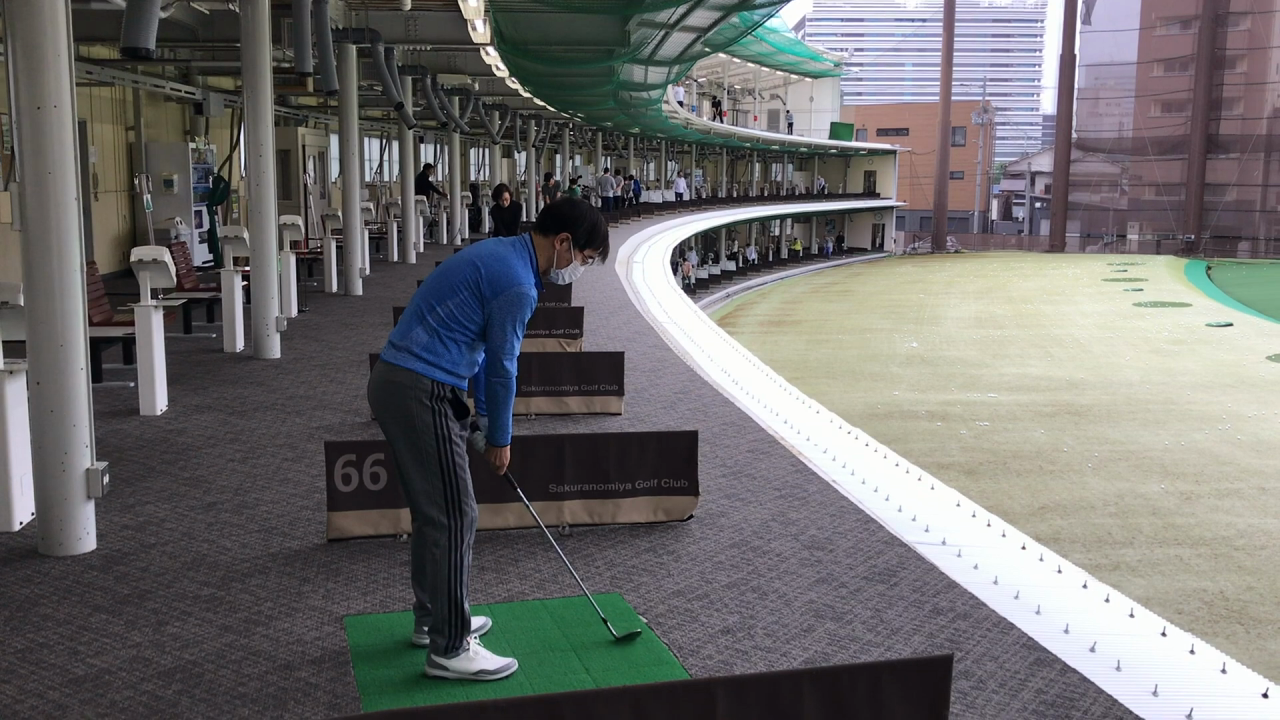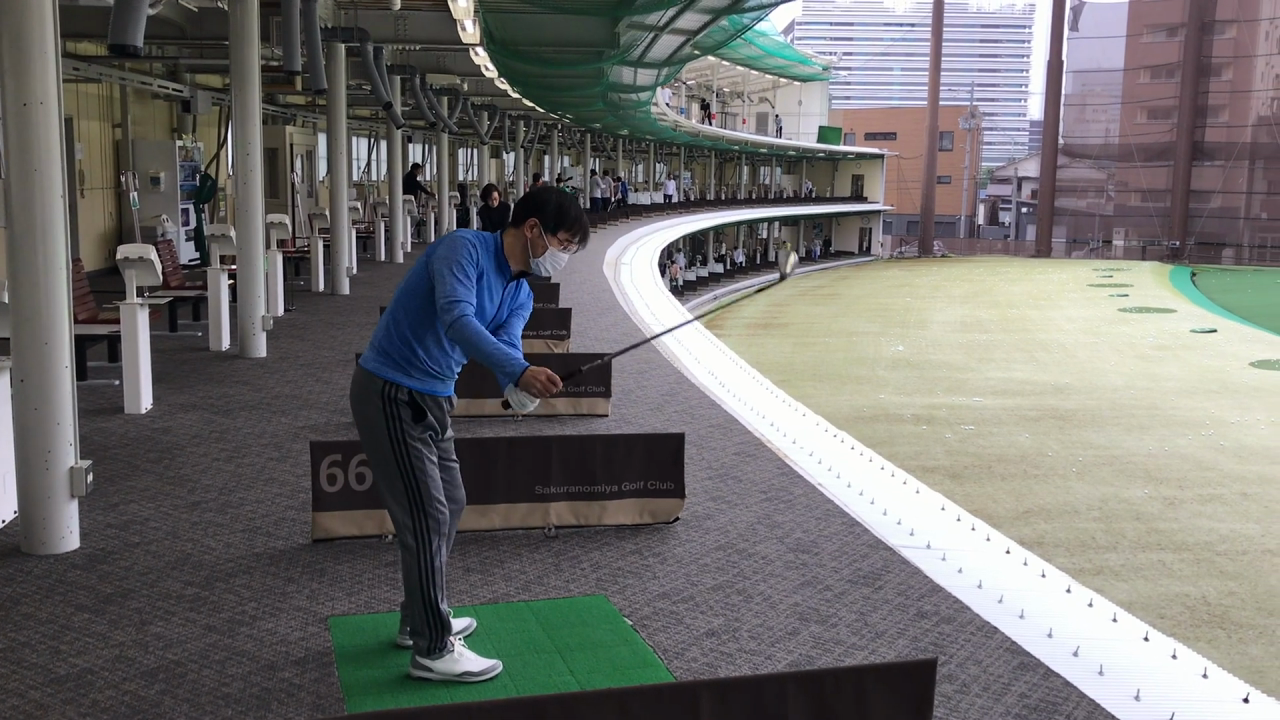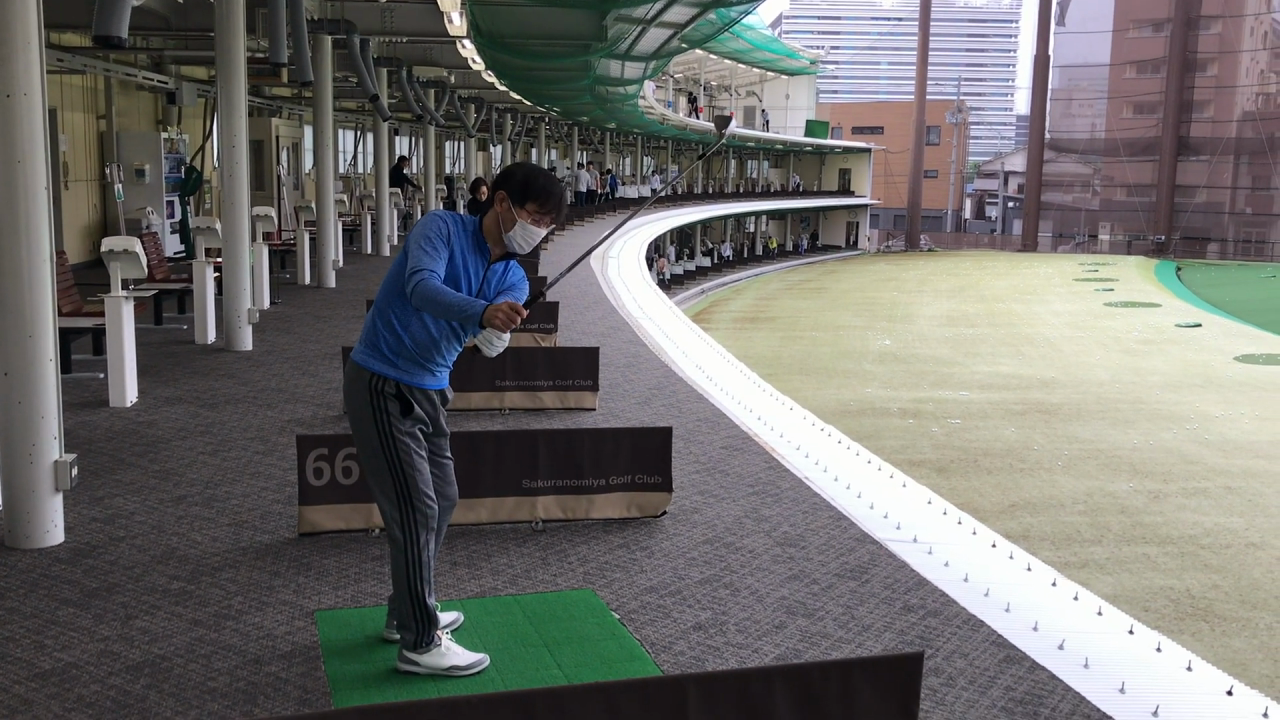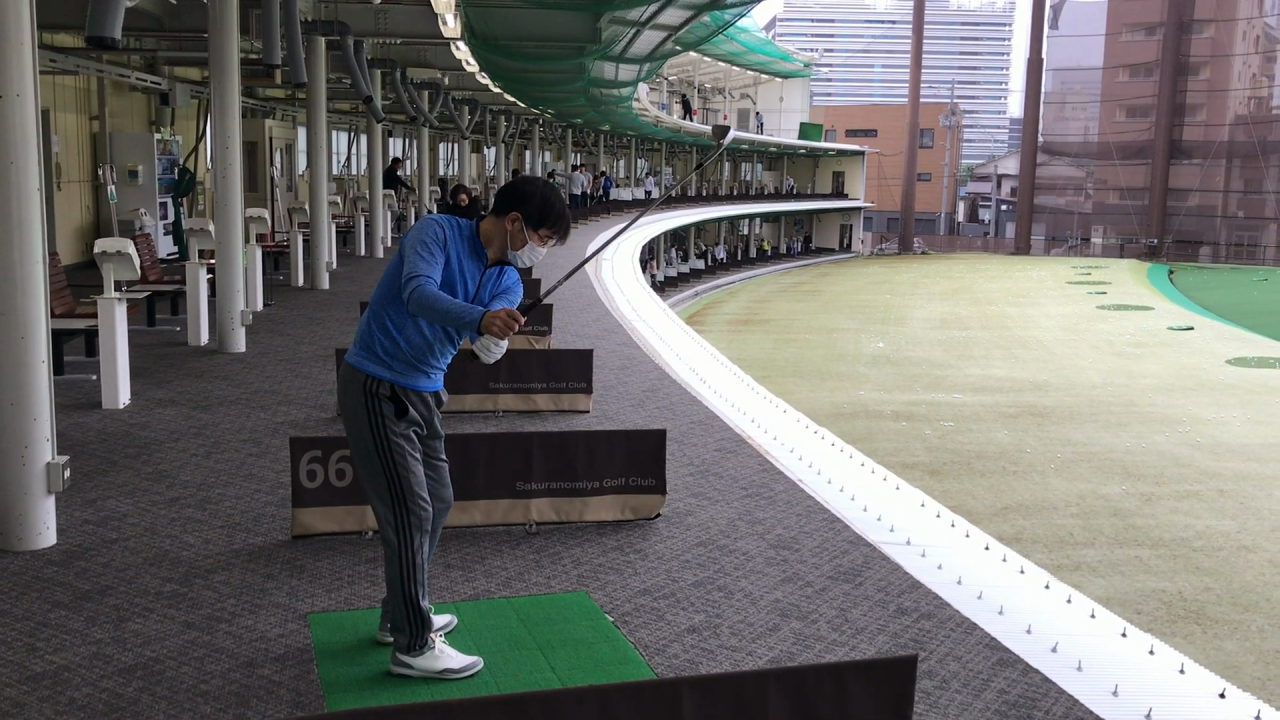
dt=1s
person 1, frame 1
left shoulder: (498, 254)
right shoulder: (516, 283)
right elbow: (502, 366)
left wrist: (482, 415)
right wrist: (499, 438)
left hip: (395, 380)
right hip: (421, 392)
left knee: (432, 511)
right knee: (454, 517)
left ankle: (434, 617)
right ankle: (449, 648)
person 1, frame 2
left shoulder: (520, 293)
right shoulder: (464, 247)
left elbow: (505, 346)
right elbow: (457, 321)
left wrist: (519, 386)
right wrist: (521, 371)
left hip: (430, 396)
right hip: (391, 393)
left knee: (447, 506)
right knee: (426, 517)
left ankle: (420, 619)
right ankle: (432, 649)
person 1, frame 3
left shoulder: (514, 280)
right shoulder: (440, 227)
left elbow: (495, 324)
right elbow: (421, 287)
left wrist: (498, 331)
right wrist: (482, 312)
left hip: (429, 389)
right hip: (381, 384)
left knee: (440, 500)
right knee: (415, 509)
left ankle: (408, 611)
right ankle: (419, 643)
person 1, frame 4
left shoulder: (508, 282)
right shoulder: (437, 231)
left elbow: (487, 331)
right elbow: (418, 292)
left wrist: (494, 337)
right wrist: (481, 319)
left hip: (423, 392)
right hip: (376, 387)
left knee: (435, 504)
right knee: (410, 512)
left ankle: (401, 615)
right ankle: (413, 646)
